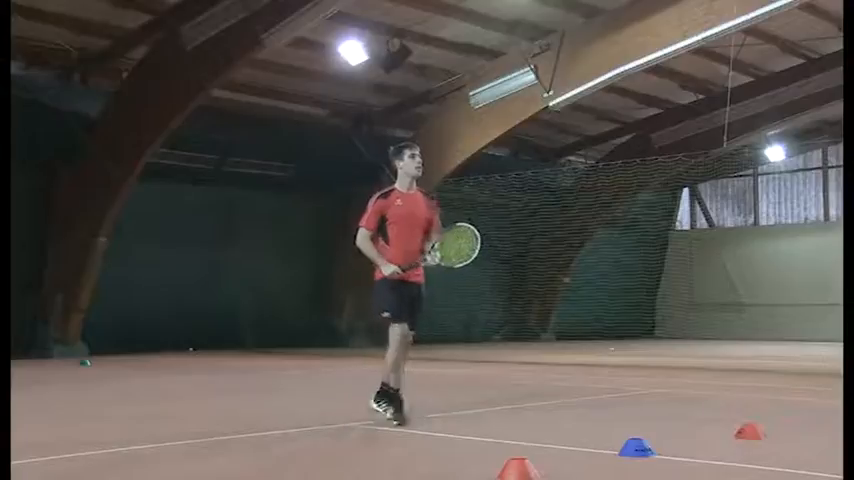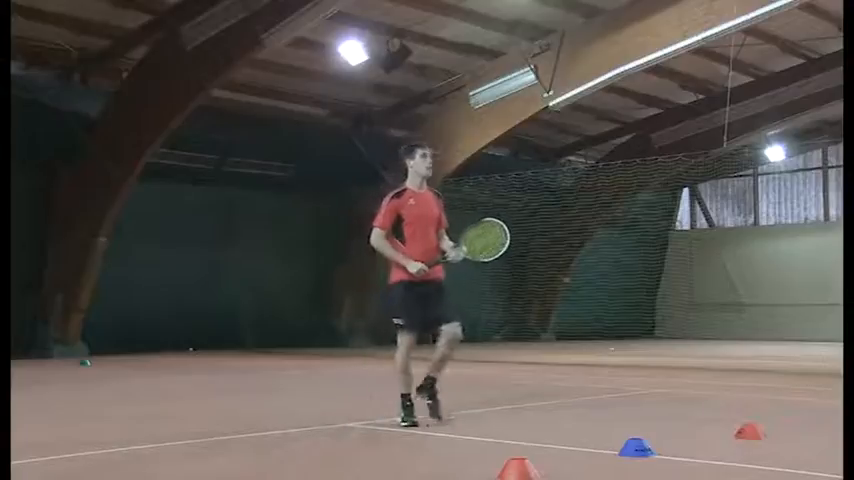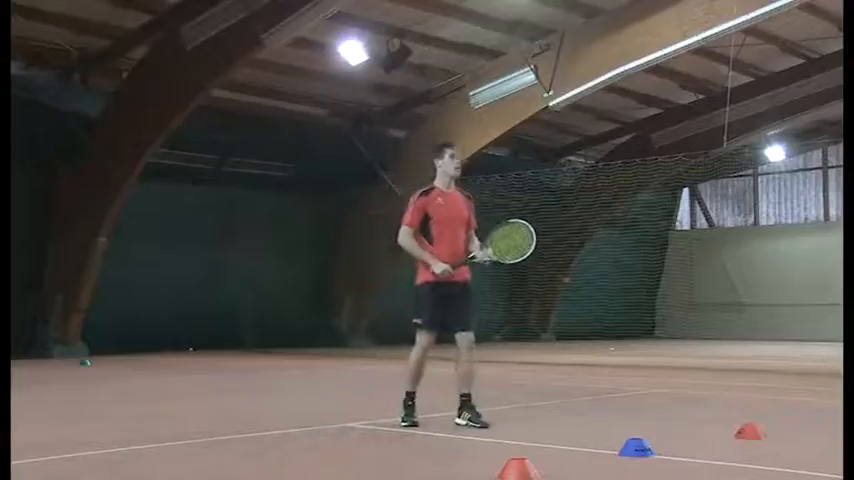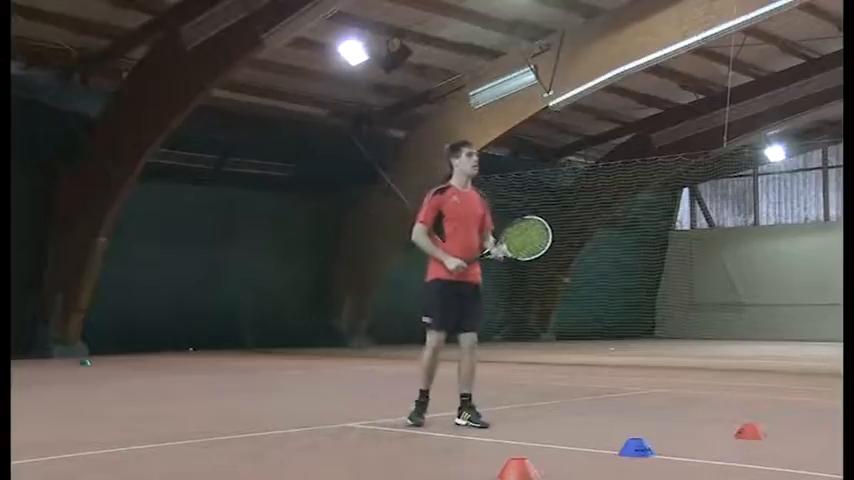
dt=0.4s
person 1, frame 1
left shoulder: (427, 201)
right shoulder: (383, 199)
left elbow: (433, 236)
right elbow: (362, 238)
left wrist: (430, 253)
right wrist: (383, 264)
left hip: (415, 280)
right hip: (389, 279)
left knee: (406, 340)
right knee: (399, 334)
left ankle: (383, 395)
right ankle: (395, 398)
person 1, frame 2
left shoulder: (435, 199)
right shoulder: (396, 199)
right elbow: (376, 239)
left wrist: (450, 249)
right wrist: (408, 263)
left hip: (434, 279)
right hip: (405, 281)
left knee: (453, 333)
right knee: (407, 342)
left ankle: (428, 385)
right ankle: (406, 405)
person 1, frame 3
left shoulder: (465, 200)
right shoulder: (424, 197)
right elbow: (404, 238)
left wrist: (478, 250)
right wrist: (433, 262)
left hip: (460, 281)
right hip: (431, 282)
left knee: (467, 342)
right knee: (424, 342)
left ankle: (465, 408)
right ankle: (409, 403)
person 1, frame 4
left shoulder: (480, 200)
right shoulder: (439, 195)
right elbow: (418, 235)
left wrist: (493, 248)
right wrist: (447, 258)
left hip: (471, 280)
right hip: (443, 279)
left knee: (469, 343)
right knee: (435, 342)
left ankle: (465, 407)
right ankle: (421, 401)
